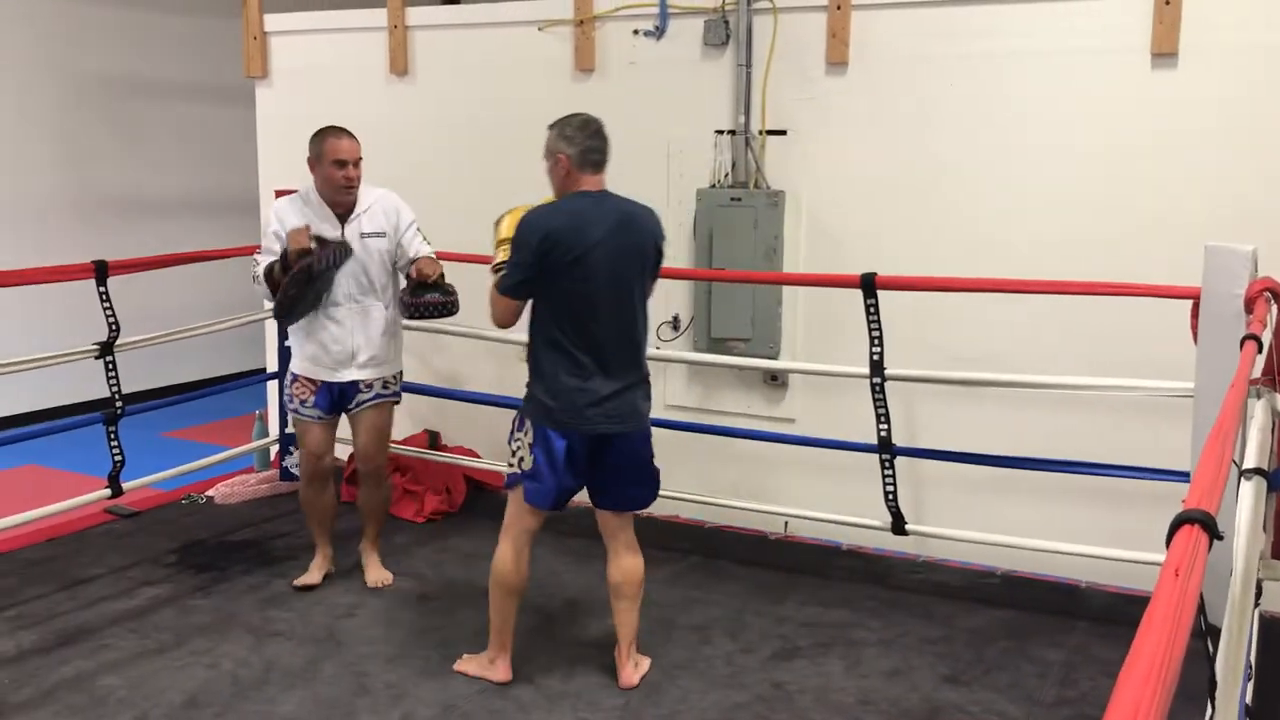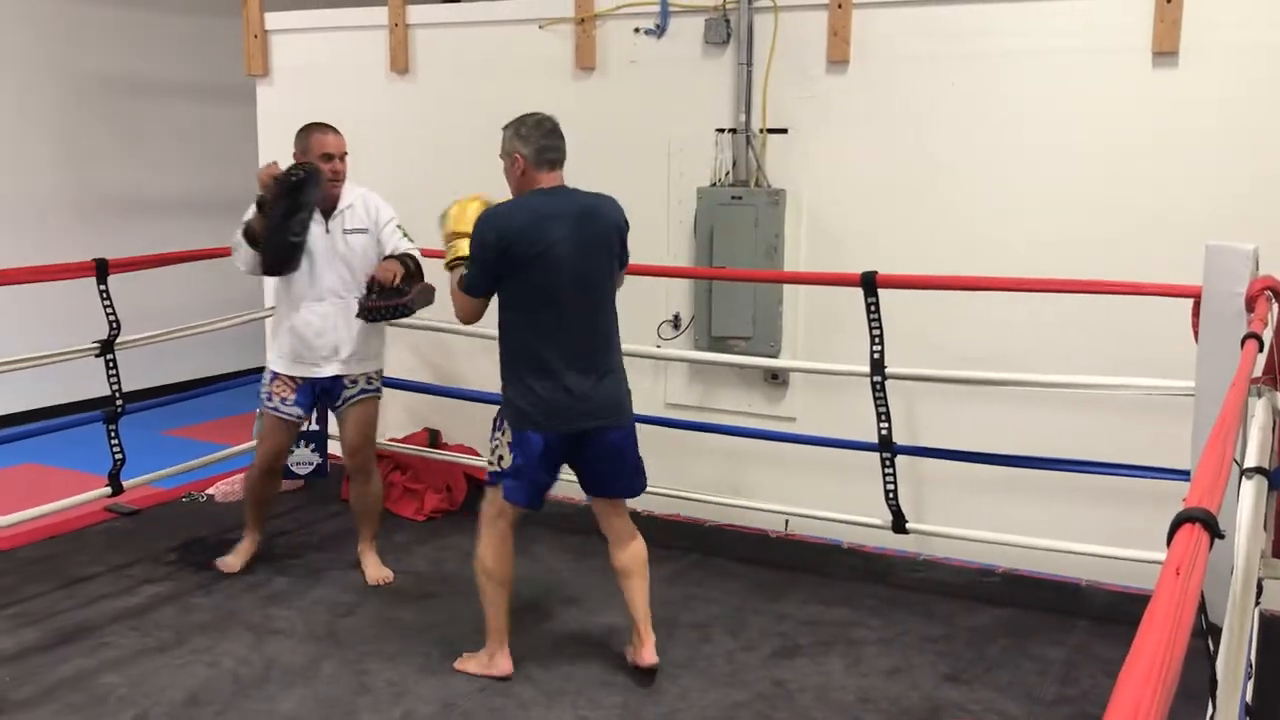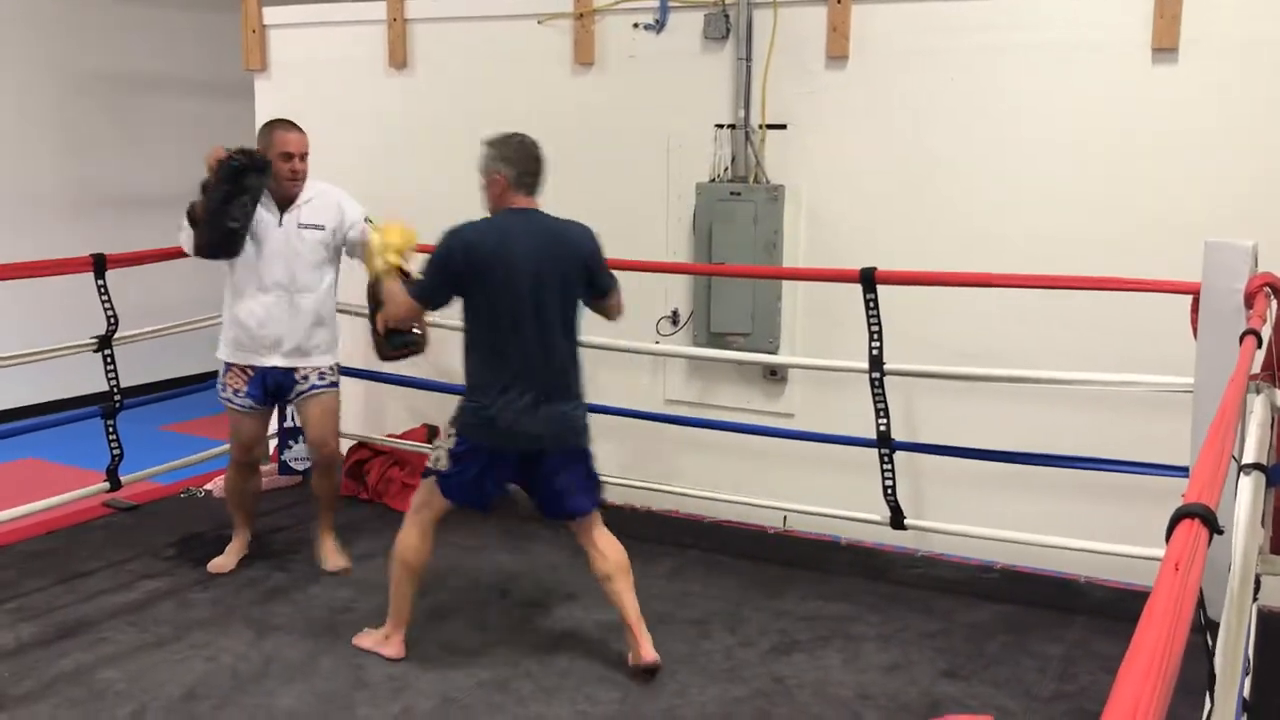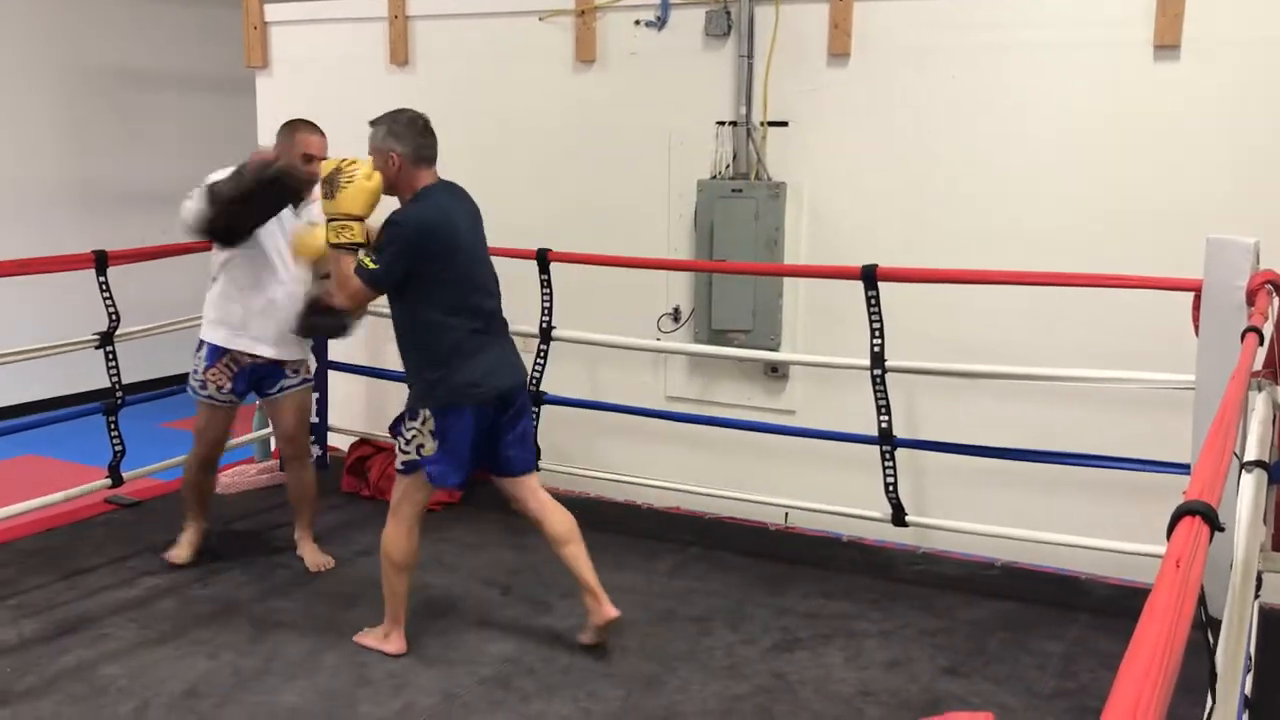
dt=0.3s
person 1, frame 1
left shoulder: (540, 224)
right shoulder: (645, 223)
left elbow: (503, 314)
left wrist: (508, 253)
left hip: (558, 410)
right hip: (625, 409)
left knee: (518, 528)
right knee: (620, 536)
left ankle: (497, 657)
right ankle: (628, 660)
person 1, frame 2
left shoulder: (498, 223)
right shoulder: (608, 214)
left elbow: (467, 311)
left wrist: (458, 244)
left hip: (534, 409)
right hip: (605, 402)
left knee: (497, 521)
right knee: (617, 522)
left ankle: (496, 652)
right ankle: (644, 642)
person 1, frame 3
left shoulder: (467, 243)
right shoulder: (577, 239)
left elbow: (402, 312)
right elbow: (613, 308)
left hip: (490, 423)
right hip: (561, 420)
left knee: (422, 512)
right knee: (590, 530)
left ankle: (392, 635)
right ankle: (640, 642)
person 1, frame 4
left shoulder: (409, 224)
right shoulder: (455, 199)
left elbow: (349, 298)
left hip: (450, 391)
right hip: (501, 376)
left knee: (405, 505)
right knee: (529, 494)
left ankle: (391, 631)
right ankle: (597, 602)
person 2, frame 1
left shoulder: (388, 206)
right shoulder: (289, 213)
left elbow: (420, 255)
right elbow: (267, 285)
left wrist: (427, 266)
right wrist: (288, 258)
left hip: (375, 364)
right hip: (314, 365)
left knee: (371, 465)
right knee: (314, 466)
left ankle: (370, 548)
right ankle: (323, 554)
person 2, frame 2
left shoulder: (369, 205)
left elbow: (406, 252)
right elbow: (250, 261)
left wrist: (398, 266)
right wrist: (266, 204)
left hip: (355, 361)
right hip: (293, 361)
left knee: (360, 460)
right knee: (268, 460)
left ankle: (367, 548)
right ankle: (251, 539)
person 2, frame 3
left shoulder: (332, 202)
left elbow: (372, 244)
right elbow: (196, 243)
left hip: (311, 353)
right hip: (248, 353)
left knee: (324, 450)
right knee: (244, 454)
left ankle: (326, 532)
right ankle: (241, 537)
person 2, frame 4
left shoulder: (321, 204)
right shoulder: (238, 186)
right elbow: (197, 216)
right wrist: (250, 174)
left hip: (289, 348)
right hip: (230, 342)
left knee: (296, 445)
right knee: (207, 446)
left ankle: (305, 536)
right ankle: (194, 527)
